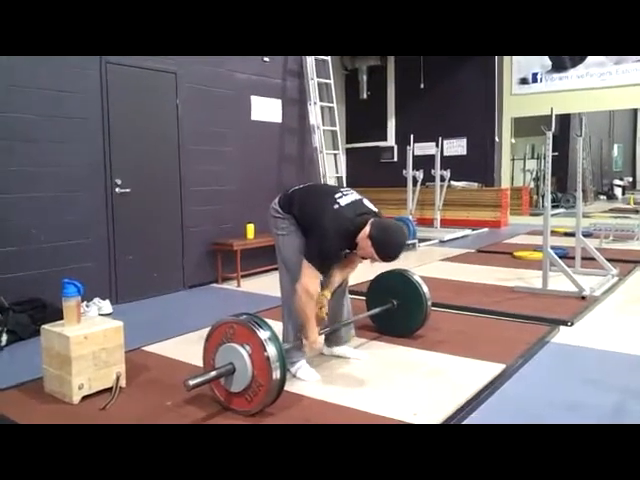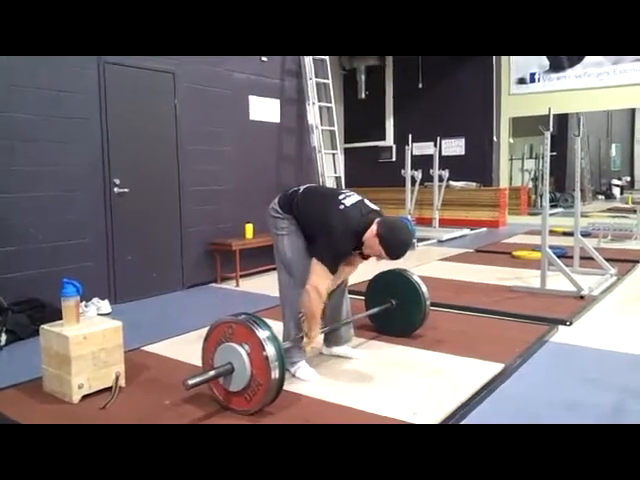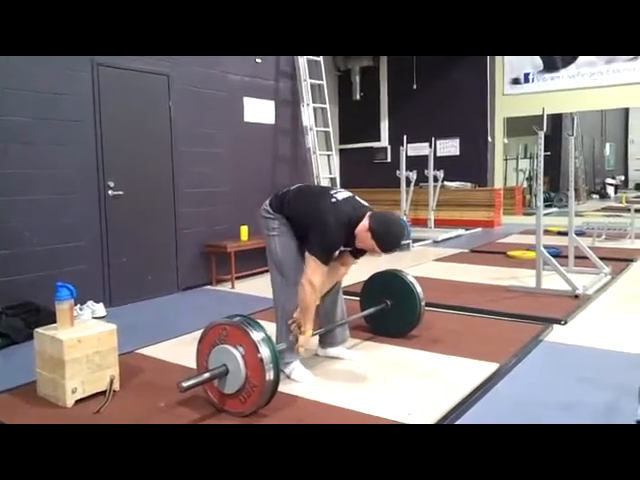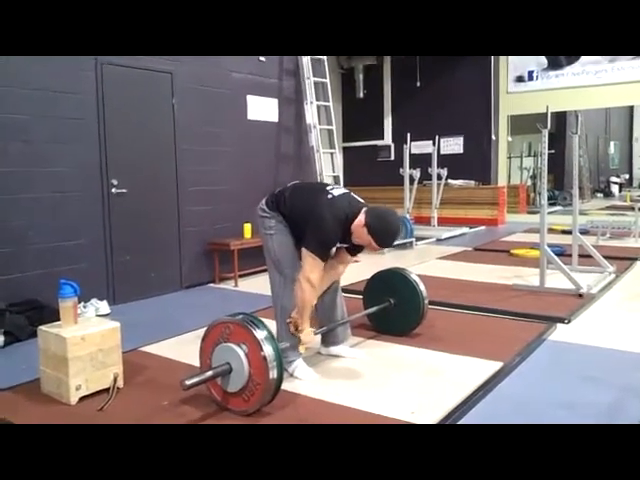
dt=0.5s
person 1, frame 1
left shoulder: (378, 228)
right shoulder: (332, 233)
left elbow: (348, 263)
right elbow: (305, 288)
left wrist: (326, 294)
right wrist: (311, 336)
left hip: (316, 212)
right hip: (288, 215)
left knee: (338, 280)
right knee: (296, 281)
left ankle: (336, 342)
right ankle: (294, 357)
person 1, frame 2
left shoulder: (379, 226)
right shoulder: (340, 233)
left elbow: (349, 264)
right elbow: (315, 287)
left wrist: (319, 298)
right wrist: (312, 333)
left hip: (316, 213)
right hip: (286, 215)
left knee: (338, 279)
right knee: (299, 281)
left ankle: (336, 342)
right ankle: (294, 357)
person 1, frame 3
left shoulder: (366, 226)
right shoulder: (332, 227)
left elbow: (340, 267)
right elbow: (310, 281)
left wrist: (308, 305)
right wrist: (306, 328)
left hip: (306, 218)
right hip: (279, 218)
left knee: (332, 280)
right knee: (291, 281)
left ankle: (331, 343)
right ankle: (287, 358)
person 1, frame 4
left shoulder: (362, 223)
right shoulder: (327, 223)
left elbow: (337, 265)
right elbow: (308, 278)
left wrist: (309, 302)
right wrist: (304, 326)
left hip: (303, 217)
right hip: (276, 216)
left knee: (330, 280)
right knee: (289, 280)
left ankle: (334, 341)
right ankle: (289, 357)
